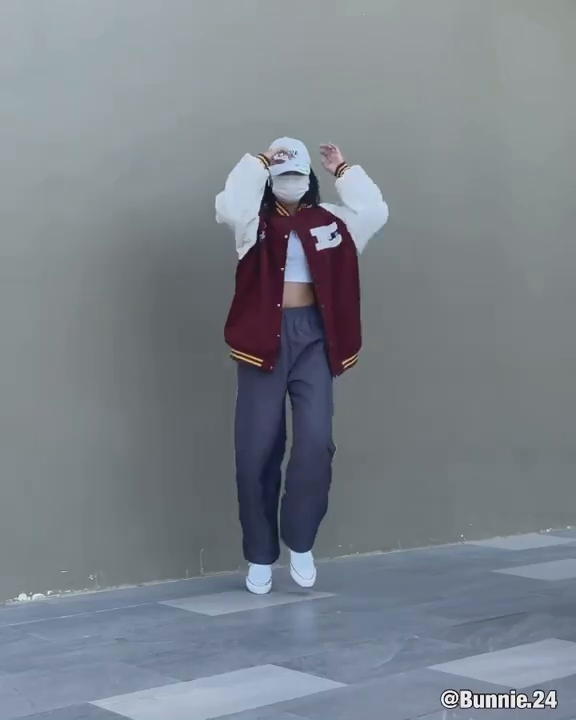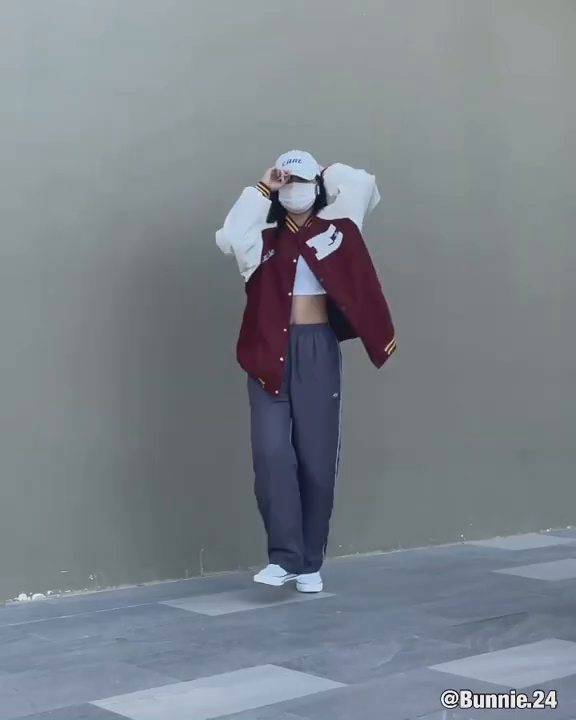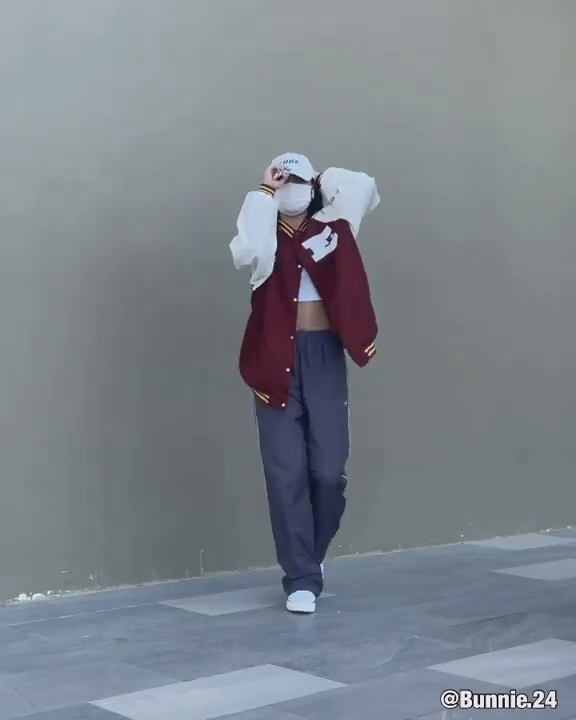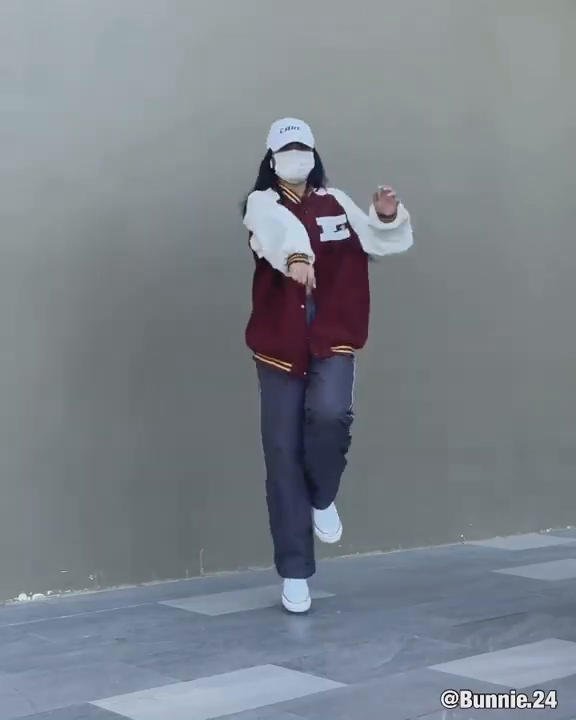
dt=0.3s
person 1, frame 1
left shoulder: (326, 221)
right shoulder: (257, 222)
left elbow: (374, 213)
right elbow: (229, 206)
left wrist: (343, 170)
right wrist: (259, 162)
left hip: (312, 337)
right hip: (264, 340)
left knee: (315, 439)
right knee: (258, 448)
left ankle: (300, 542)
right ankle: (260, 553)
person 1, frame 2
left shoulder: (334, 228)
right shoulder: (264, 238)
left elbow: (363, 185)
right elbow: (229, 237)
left wrist: (324, 175)
right wrist: (261, 190)
left hip: (319, 351)
right hip: (271, 354)
left knee: (317, 463)
right knee: (272, 454)
left ankle: (309, 562)
right ankle: (284, 555)
person 1, frame 3
left shoulder: (332, 226)
right shoulder: (264, 236)
left elbow: (363, 190)
right elbow: (248, 249)
left wrist: (320, 177)
right wrist: (267, 191)
left hip: (326, 359)
right hip: (275, 361)
left knee: (330, 472)
right knee: (285, 474)
left ankle: (315, 547)
right ankle: (301, 579)
person 1, frame 4
left shoulder: (337, 204)
right shoulder: (262, 204)
left elbow: (385, 239)
right elbow: (276, 229)
left wrist: (388, 215)
right wrist: (295, 256)
left hip: (331, 328)
right hip: (282, 333)
left knee: (331, 413)
right knee: (283, 449)
left ankle: (322, 498)
right ankle: (294, 567)
